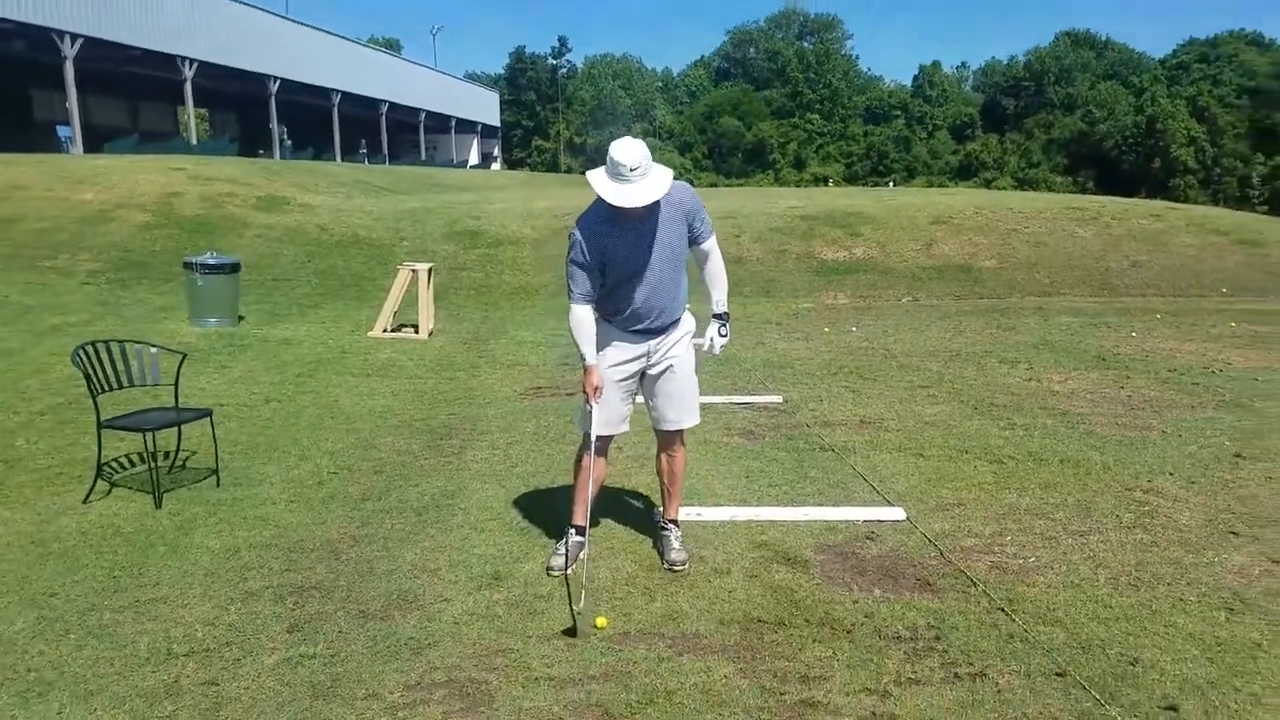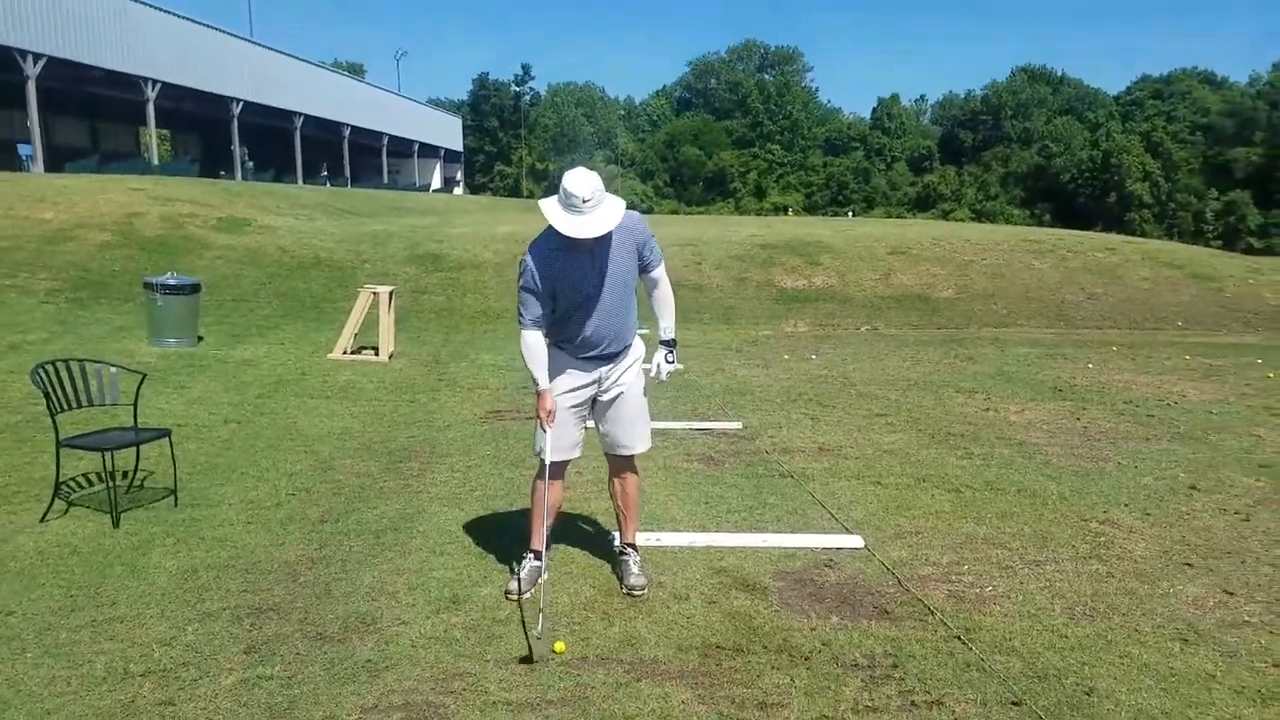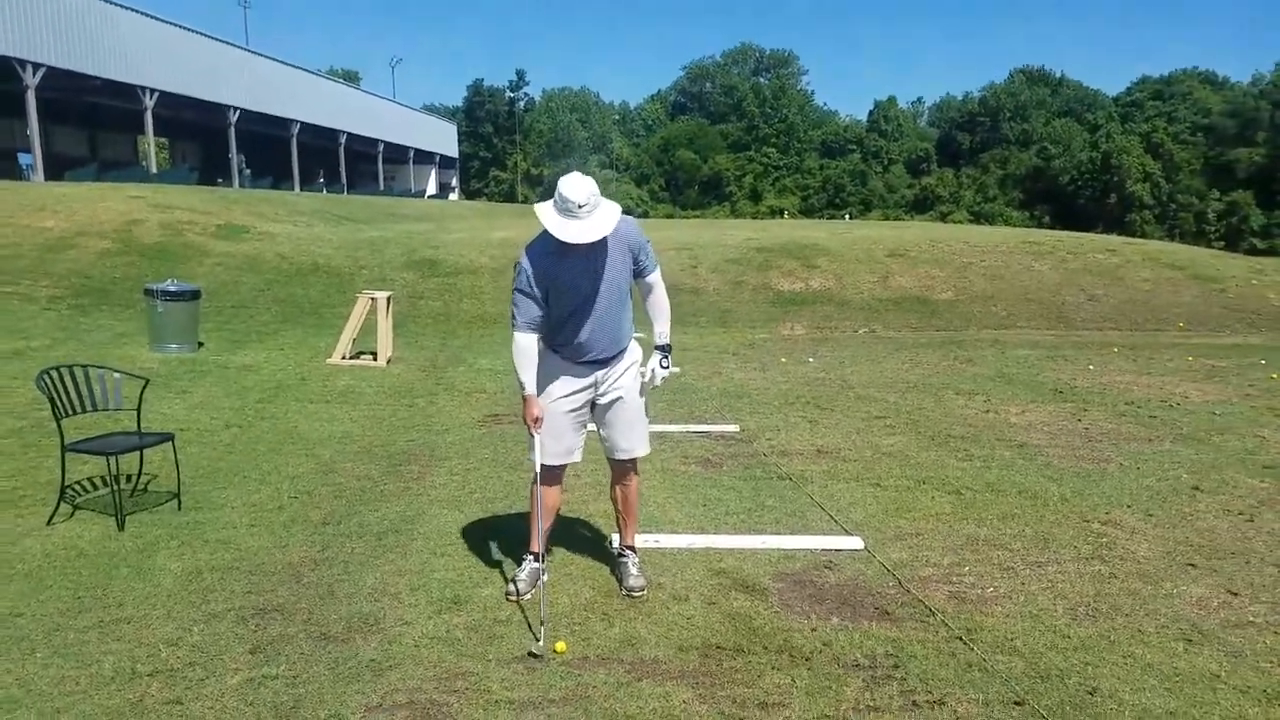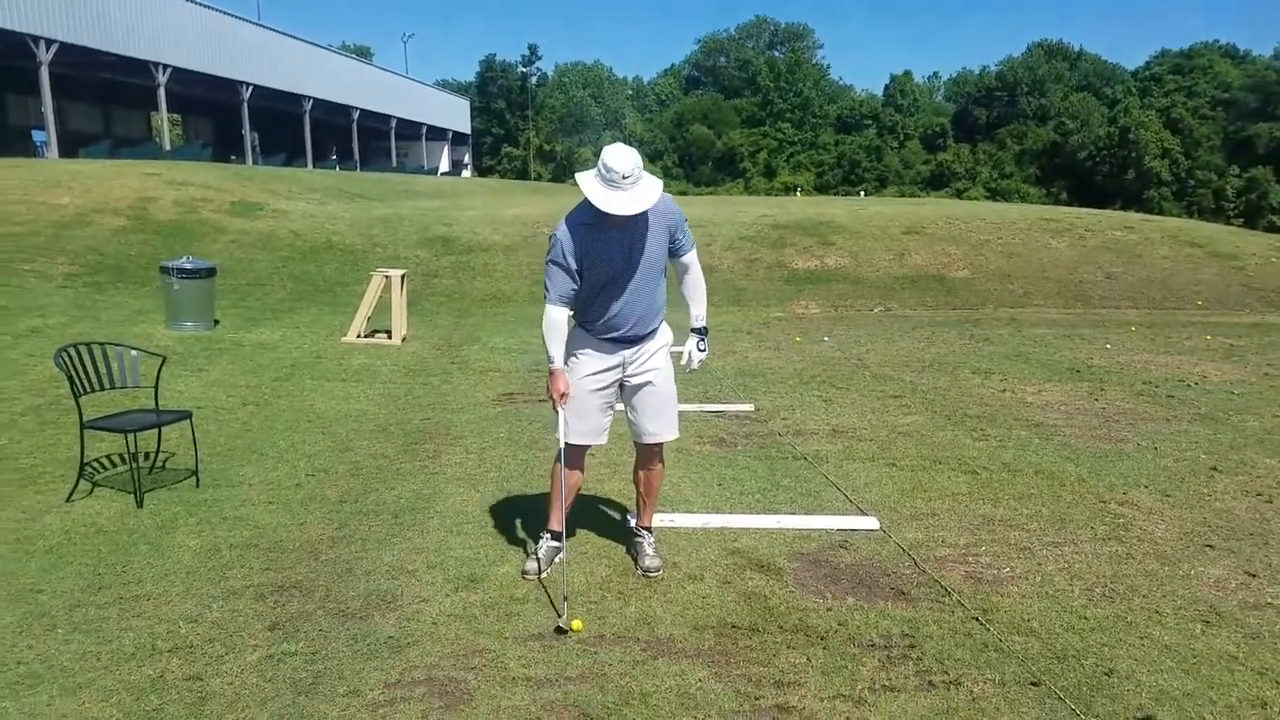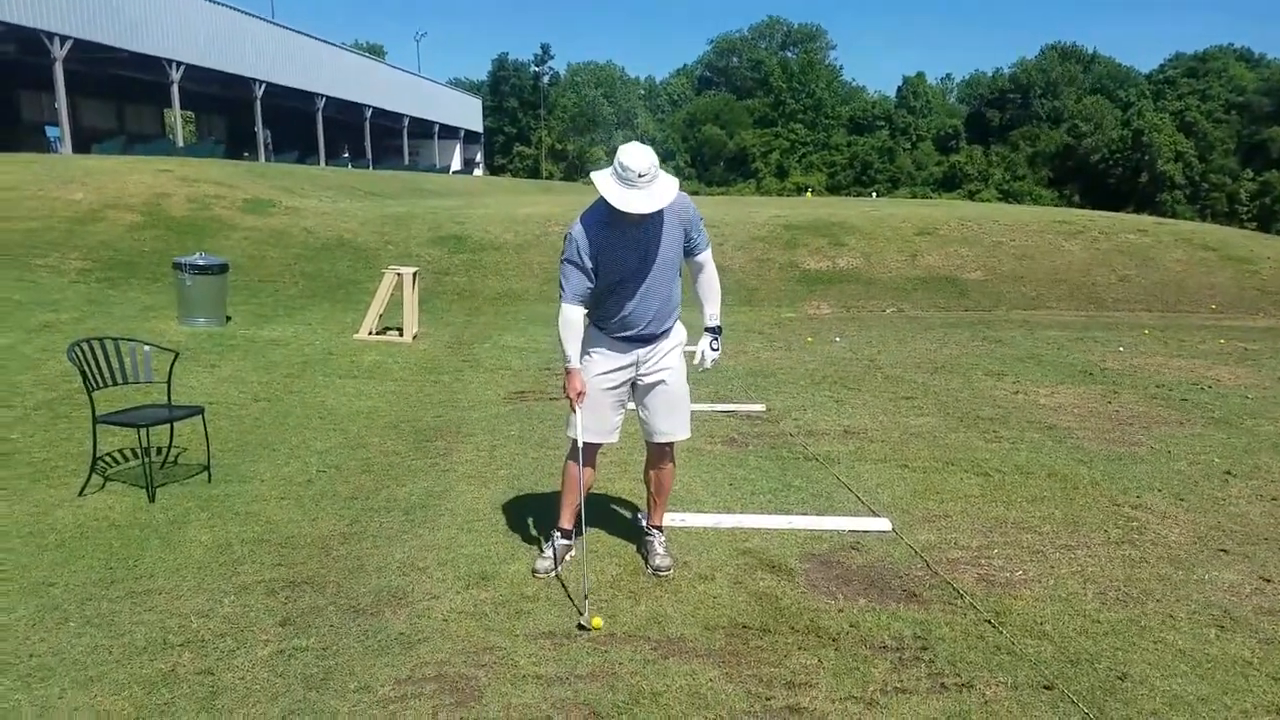
dt=0.4s
person 1, frame 1
left shoulder: (682, 199)
right shoulder: (588, 230)
left elbow: (708, 254)
right elbow: (581, 304)
left wrist: (720, 314)
right wrist: (590, 363)
left hip: (672, 337)
right hip: (615, 340)
left knee: (672, 435)
right knee: (596, 437)
left ankle: (669, 527)
right ankle: (577, 531)
person 1, frame 2
left shoulder: (632, 228)
right shoulder: (540, 256)
left elbow: (657, 282)
right elbow: (532, 329)
left wrist: (667, 342)
right wrist: (543, 388)
left hip: (623, 362)
right hip: (566, 367)
left knee: (624, 460)
right knee: (553, 462)
left ankle: (628, 552)
right ankle: (535, 556)
person 1, frame 3
left shoulder: (628, 233)
right shoulder: (535, 259)
left elbow: (652, 287)
right elbow: (524, 331)
left wrist: (661, 346)
right wrist: (529, 394)
left hip: (620, 367)
right hip: (562, 372)
left knee: (625, 464)
right knee: (550, 467)
left ankle: (627, 554)
right ankle: (534, 558)
person 1, frame 4
left shoulder: (666, 211)
right shoulder: (570, 232)
left elbow: (688, 268)
right elbow: (556, 305)
left wrist: (698, 329)
right wrist: (556, 368)
left hip: (650, 347)
right hip: (590, 350)
left knee: (651, 446)
right knee: (573, 446)
left ankle: (643, 533)
right ankle: (552, 536)
person 1, frame 5
left shoulder: (681, 211)
right shoulder: (586, 230)
left elbow: (703, 267)
right elbow: (572, 304)
left wrist: (712, 328)
right wrist: (573, 367)
left hip: (664, 346)
right hip: (605, 348)
left knee: (663, 446)
right knee: (586, 444)
left ankle: (654, 532)
right ankle: (563, 534)
